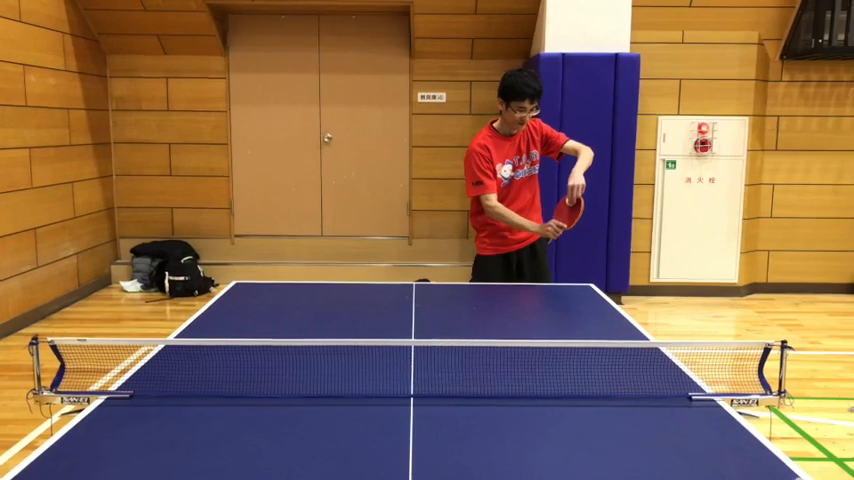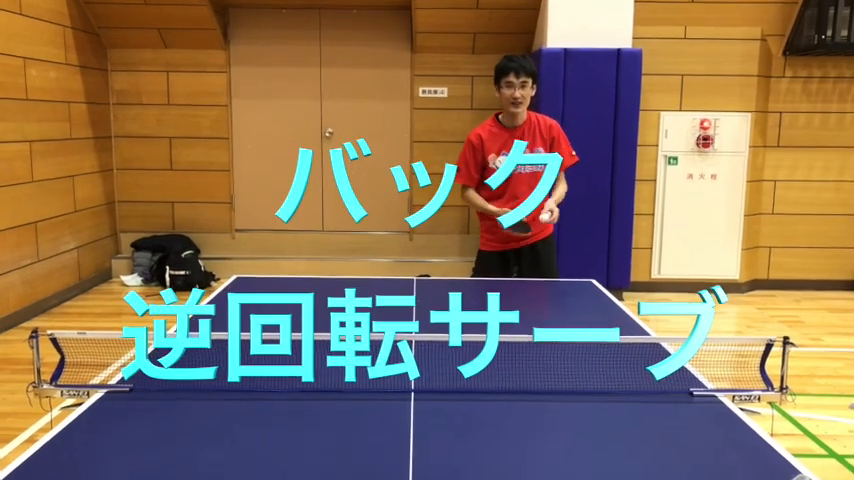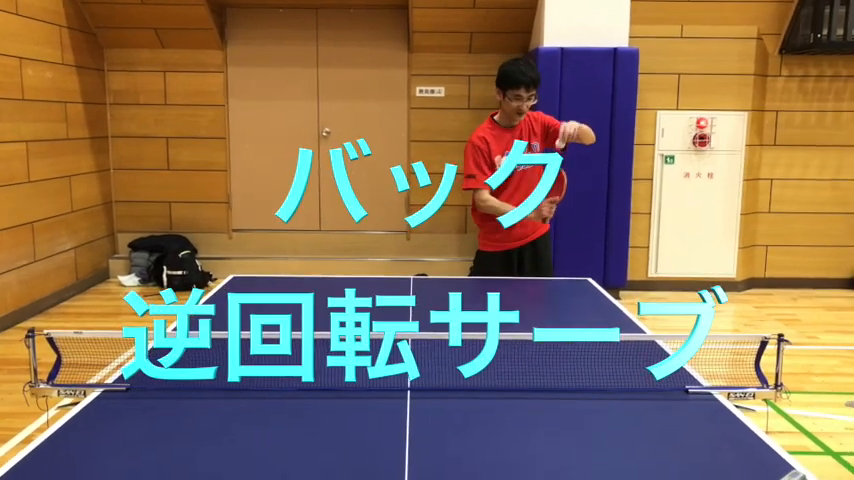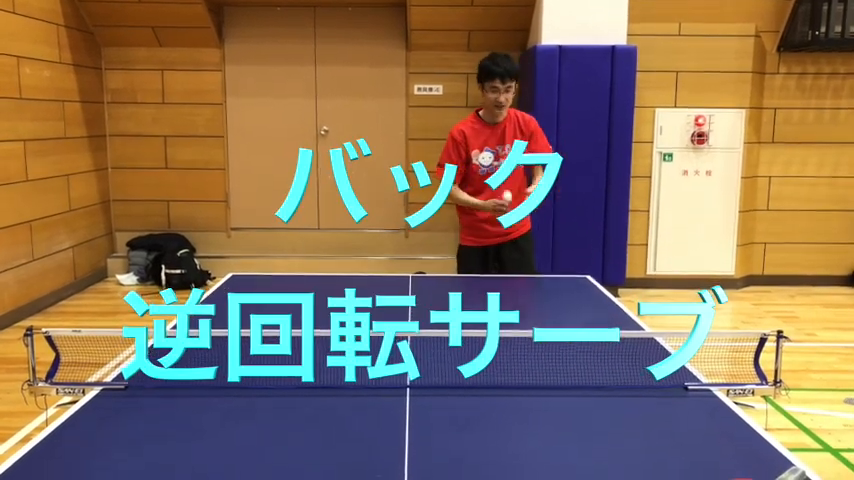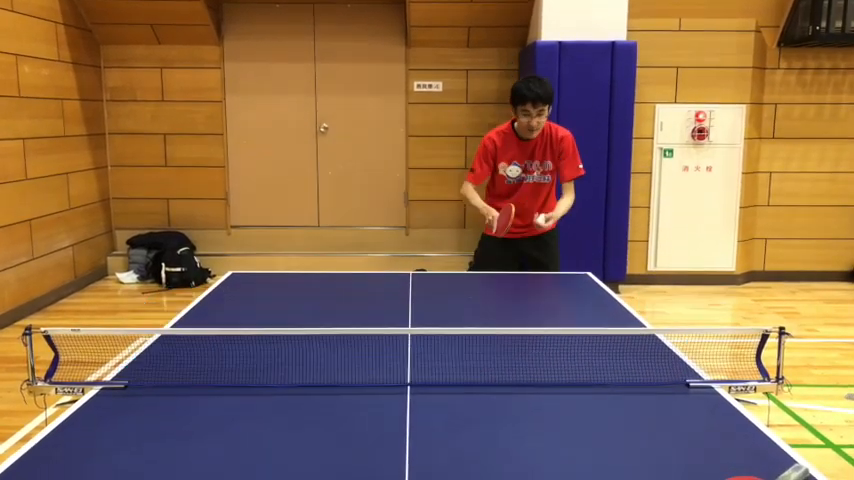
dt=1s
person 1, frame 1
left shoulder: (536, 130)
right shoulder: (480, 148)
left elbow: (585, 151)
right elbow: (490, 205)
left wrist: (577, 172)
right wrist: (537, 228)
left hip: (532, 242)
right hip: (494, 247)
person 1, frame 2
left shoulder: (549, 129)
right shoulder: (479, 137)
left elbow: (560, 181)
right elbow: (467, 190)
left wrist: (552, 202)
right wrist: (496, 213)
left hip: (539, 238)
right hip: (495, 240)
person 1, frame 3
left shoulder: (538, 123)
right shoulder: (481, 140)
left elbow: (589, 139)
right elbow: (482, 200)
left wrist: (576, 128)
right wrist: (529, 213)
left hip: (537, 235)
right hip: (496, 242)
person 1, frame 4
left shoulder: (527, 125)
right shoulder: (462, 133)
left elbow: (540, 172)
right elbow: (450, 188)
left wrist: (536, 188)
right wrist: (484, 206)
left hip: (518, 234)
right hip: (475, 237)
person 1, frame 5
left shoulder: (562, 139)
right shoulder: (494, 140)
left elbow: (568, 193)
right elbow: (467, 187)
left wrist: (554, 215)
right wrist: (486, 210)
left hip: (541, 233)
